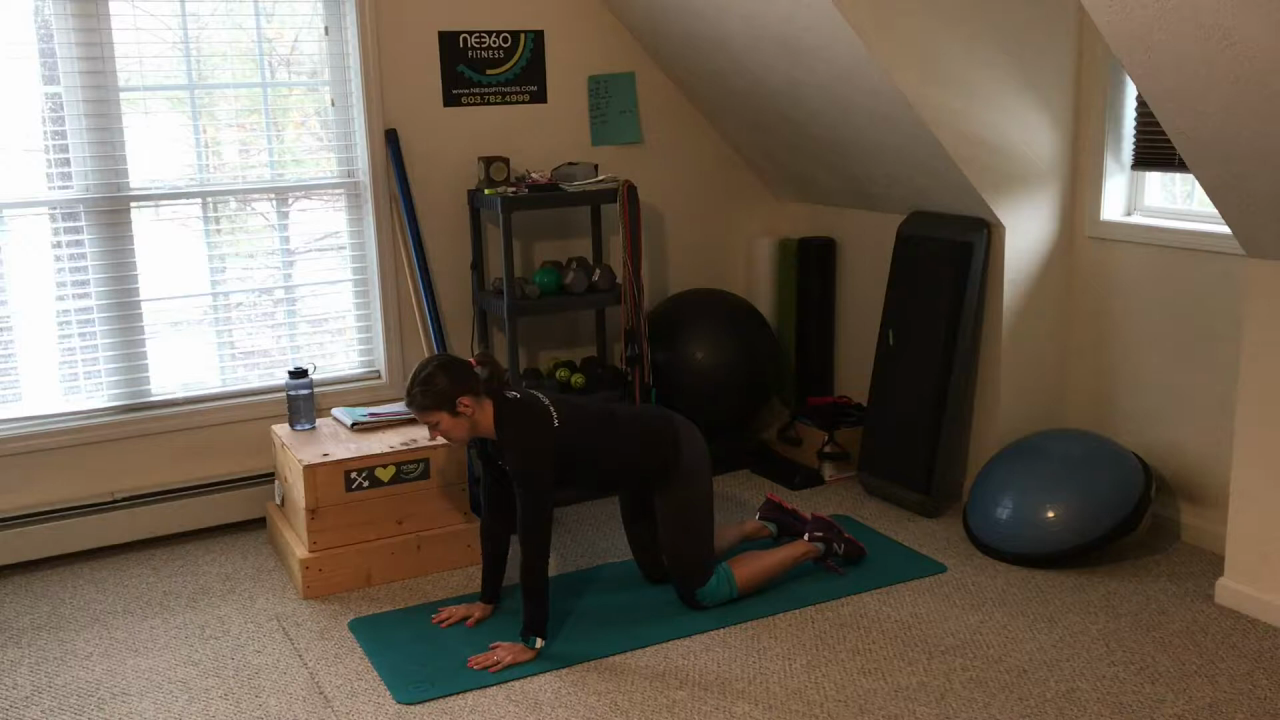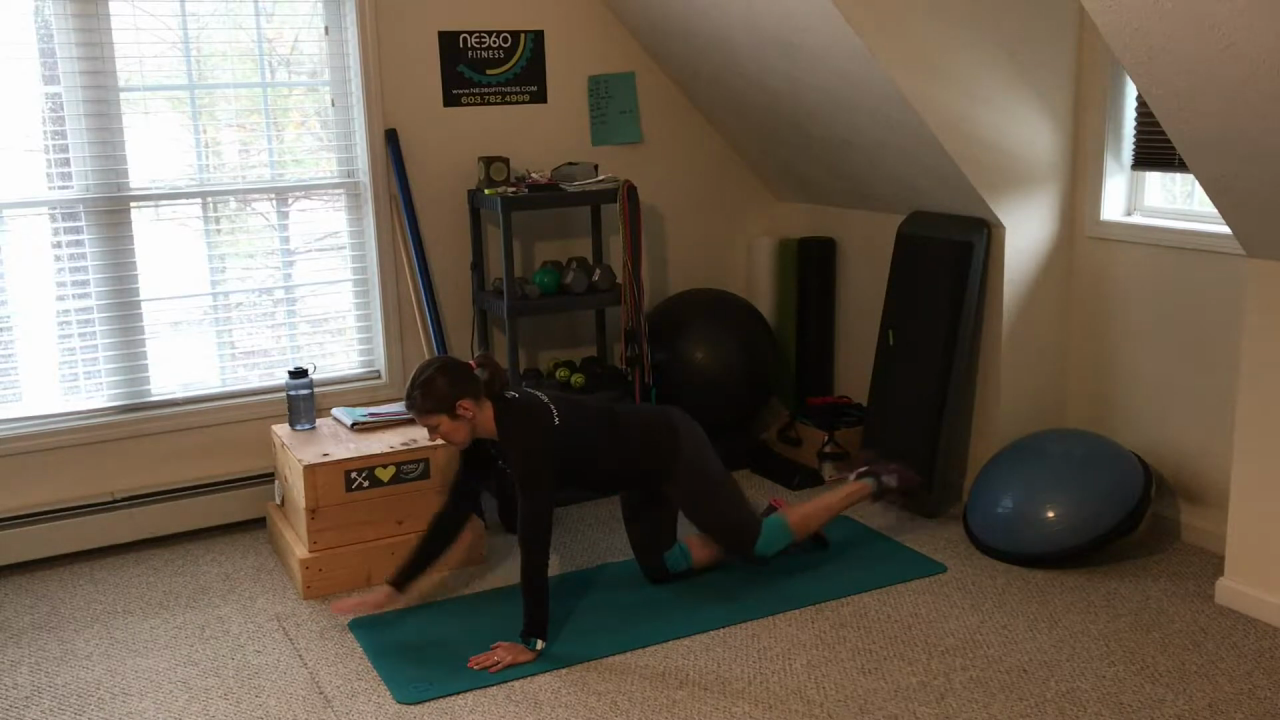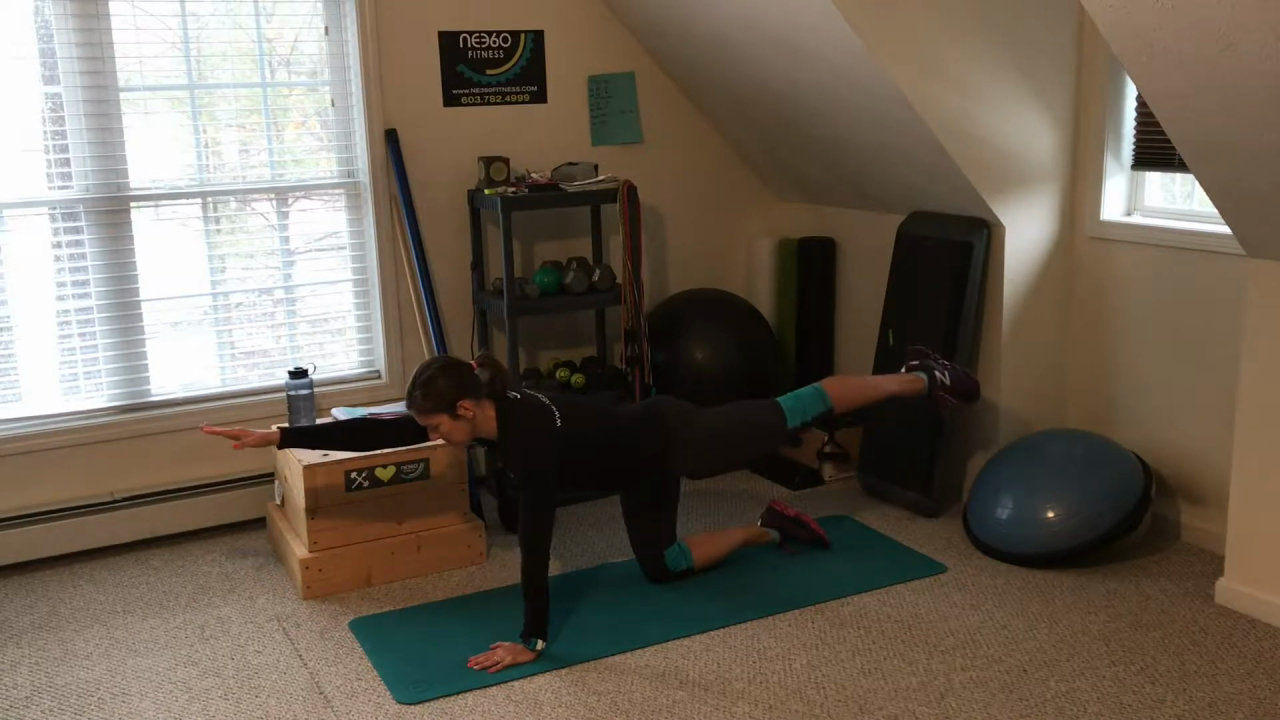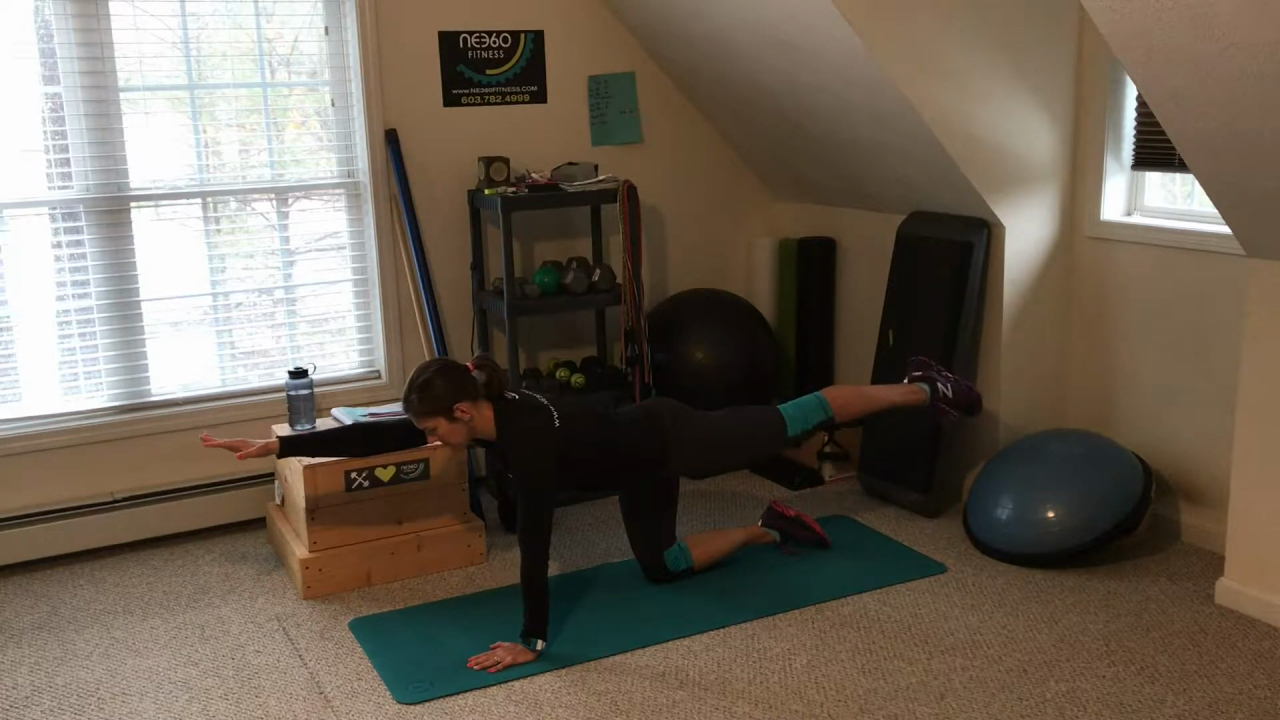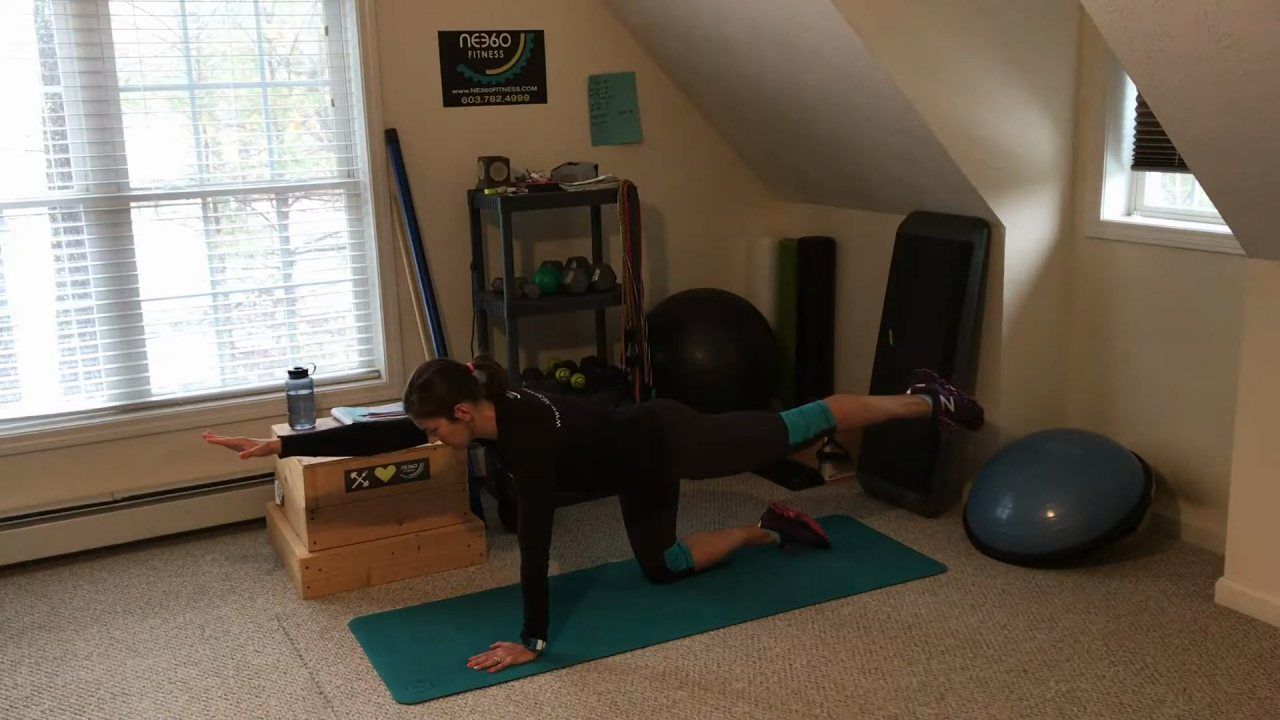
dt=1s
person 1, frame 1
left shoulder: (525, 431)
right shoulder: (494, 421)
left elbow: (533, 537)
right elbow: (496, 516)
left wrist: (532, 641)
right wrist: (486, 599)
left hip: (674, 456)
right hip: (642, 461)
left knee: (698, 590)
right knee: (658, 570)
left ankle: (815, 544)
right ankle: (765, 524)
person 1, frame 2
left shoulder: (526, 431)
right shoulder: (484, 423)
left elbow: (534, 540)
right elbow: (455, 514)
left wrist: (531, 641)
right wrist: (394, 587)
left hip: (673, 449)
right hip: (642, 461)
left knee: (752, 546)
right knee: (661, 567)
left ankle: (868, 483)
right ankle: (756, 520)
person 1, frame 3
left shoulder: (528, 432)
right shoulder: (478, 413)
left elbow: (536, 537)
right elbow: (377, 432)
left wrist: (532, 641)
right wrist: (276, 436)
left hip: (674, 441)
right hip: (643, 464)
left knee: (796, 410)
right knee: (662, 567)
left ankle: (921, 377)
right ankle: (769, 527)
person 1, frame 4
left shoulder: (526, 433)
right shoulder: (476, 413)
left elbow: (535, 537)
right elbow: (376, 437)
left wrist: (532, 641)
right wrist: (275, 446)
left hip: (671, 442)
right hip: (642, 464)
left knee: (796, 419)
right knee: (662, 566)
left ankle: (922, 390)
right ankle: (769, 527)
person 1, frame 5
left shoulder: (526, 433)
right shoulder: (475, 412)
left elbow: (534, 538)
right elbow: (378, 435)
left wrist: (533, 641)
right wrist: (278, 445)
left hip: (670, 443)
right hip: (641, 464)
left knee: (799, 427)
right knee: (661, 567)
left ankle: (924, 402)
right ankle: (769, 528)
